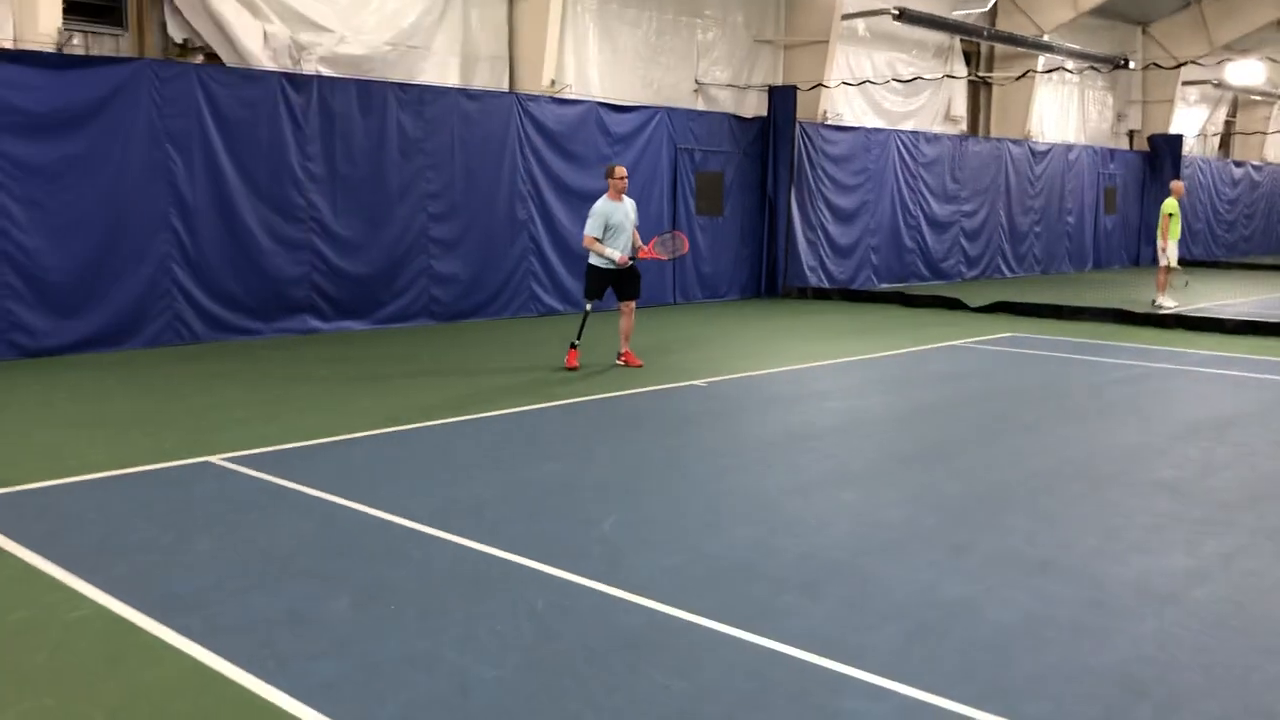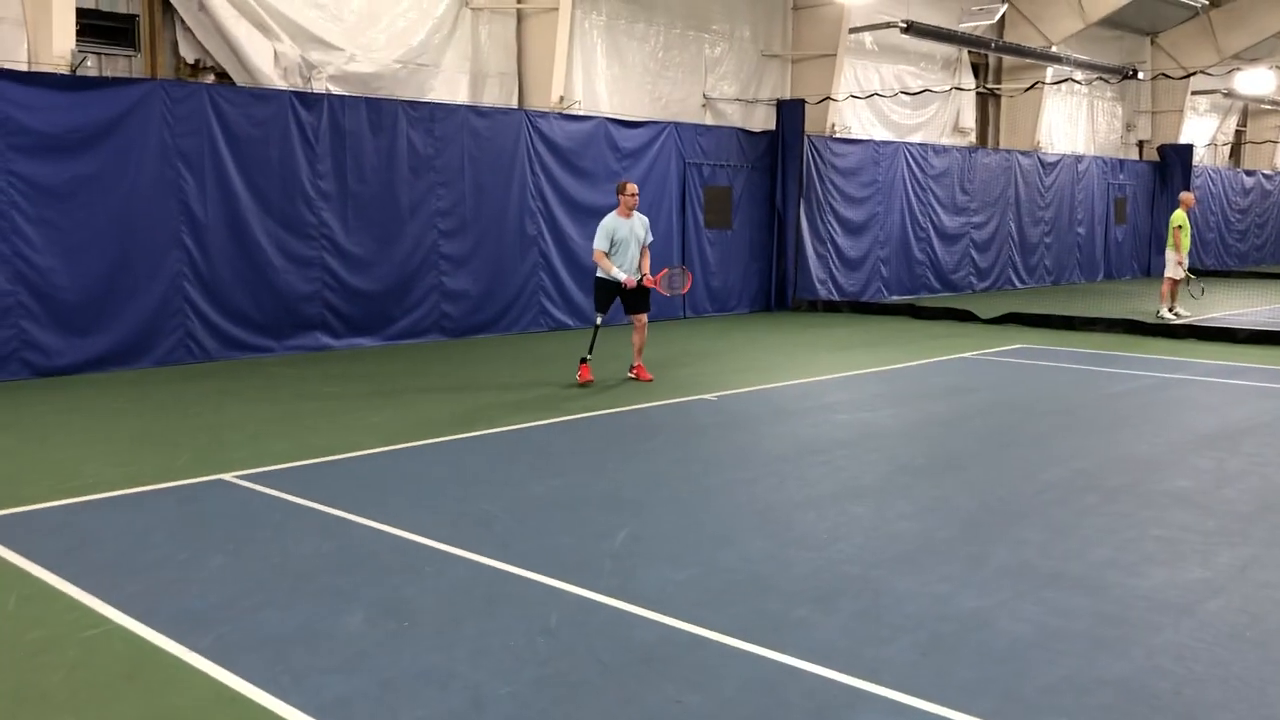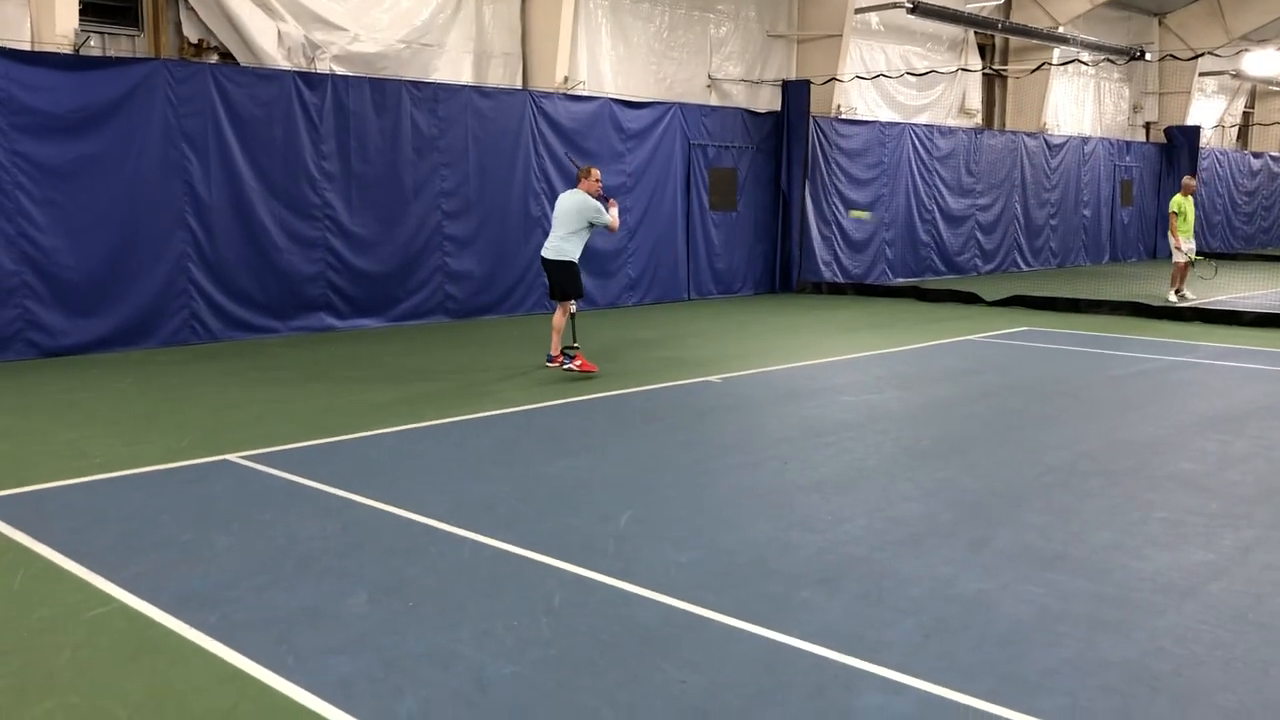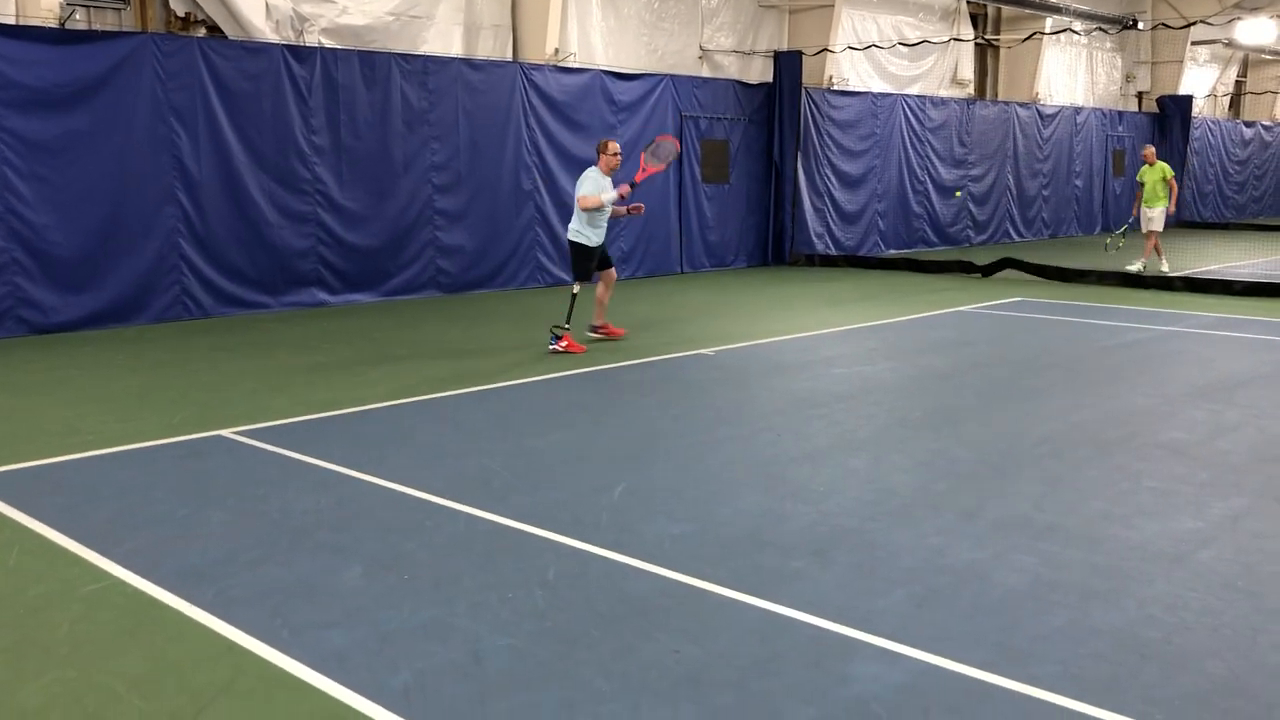
dt=1s
person 1, frame 1
left shoulder: (630, 204)
right shoulder: (601, 209)
right elbow: (588, 242)
left wrist: (639, 245)
right wrist: (615, 255)
left hip: (626, 267)
right hip: (600, 266)
left knee: (628, 308)
right knee: (589, 308)
left ankle: (624, 353)
right ankle: (573, 350)
person 1, frame 2
left shoulder: (643, 221)
right shoulder: (608, 224)
left elbow: (644, 251)
right elbow: (598, 256)
left wrist: (645, 273)
right wrist: (622, 276)
left hip: (634, 280)
right hip: (607, 279)
left knee: (641, 322)
right knee: (599, 321)
left ankle: (636, 366)
right ankle: (584, 365)
person 1, frame 3
left shoulder: (564, 196)
right shoulder: (592, 205)
right elbow: (613, 224)
right wrist: (614, 209)
left hip: (549, 255)
right hip: (563, 259)
left knee: (563, 306)
right knee: (568, 305)
left ankle: (554, 354)
right ankle: (571, 358)
person 1, frame 4
left shoulder: (605, 180)
right shoulder: (592, 178)
right elbow: (584, 204)
left wrist: (627, 209)
right wrist: (616, 194)
left hip: (595, 240)
right hip: (582, 240)
left knee: (610, 277)
right knee: (580, 285)
left ankle: (599, 325)
right ankle: (559, 338)
